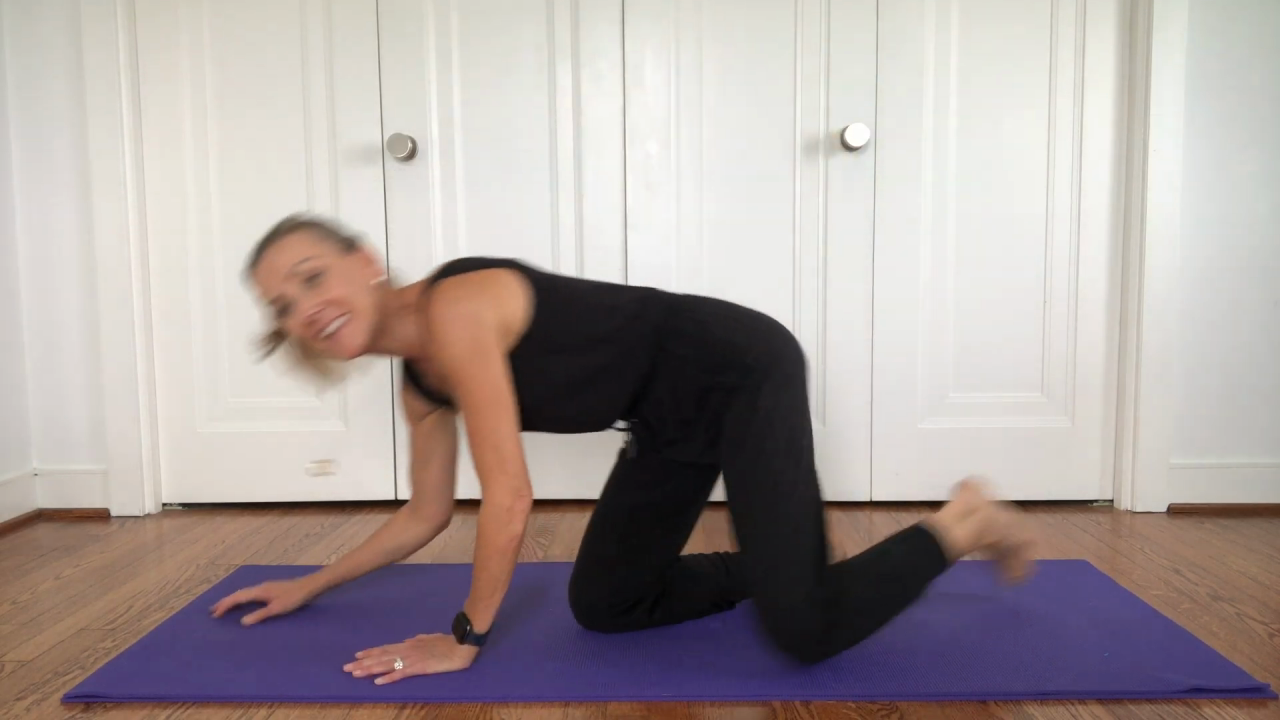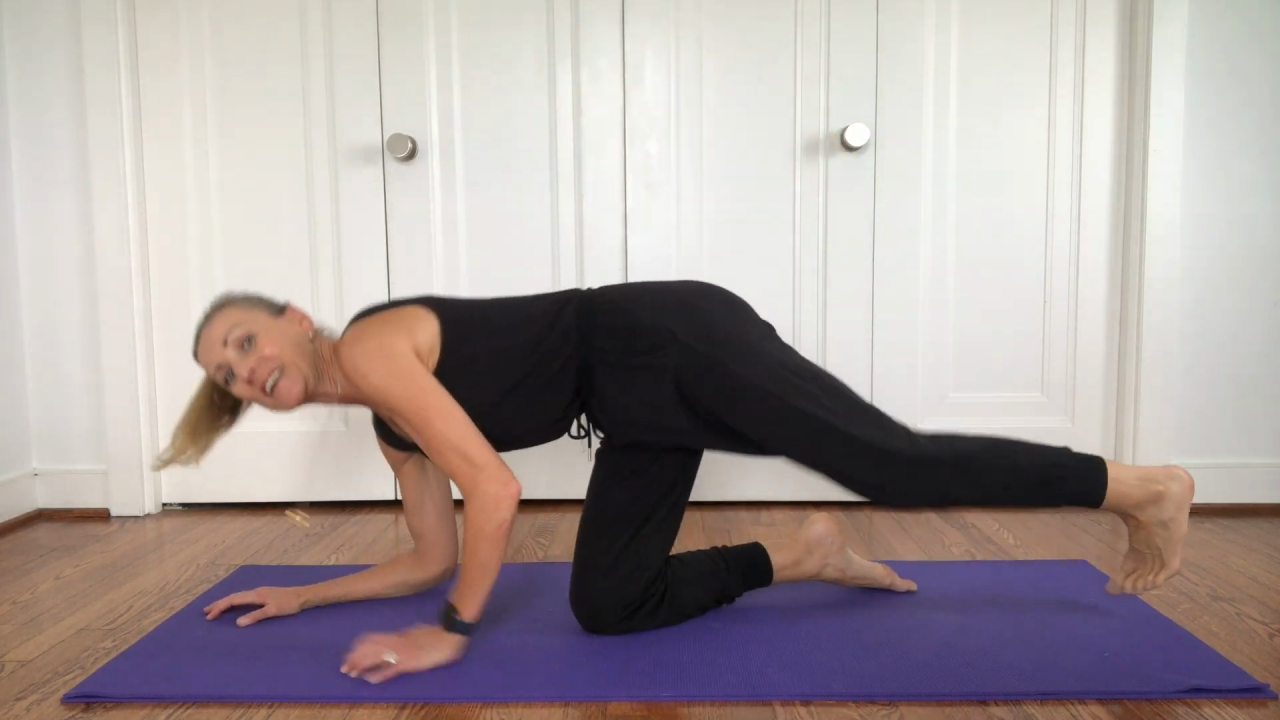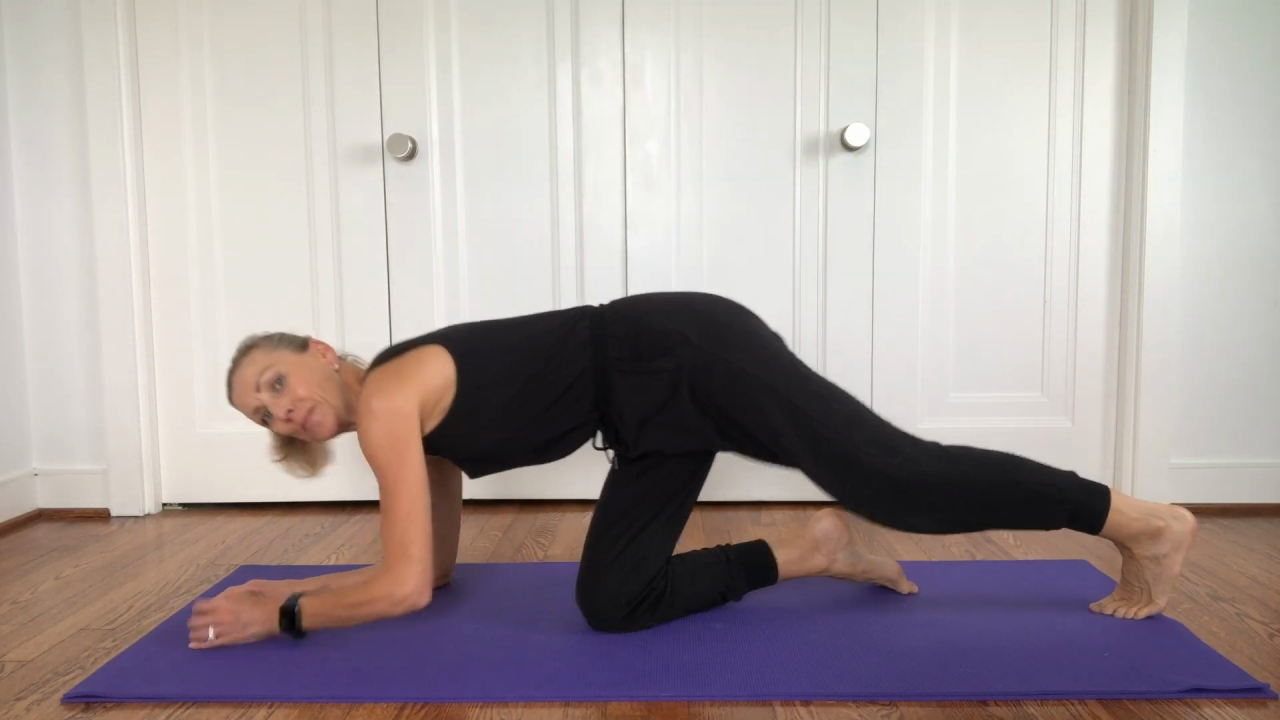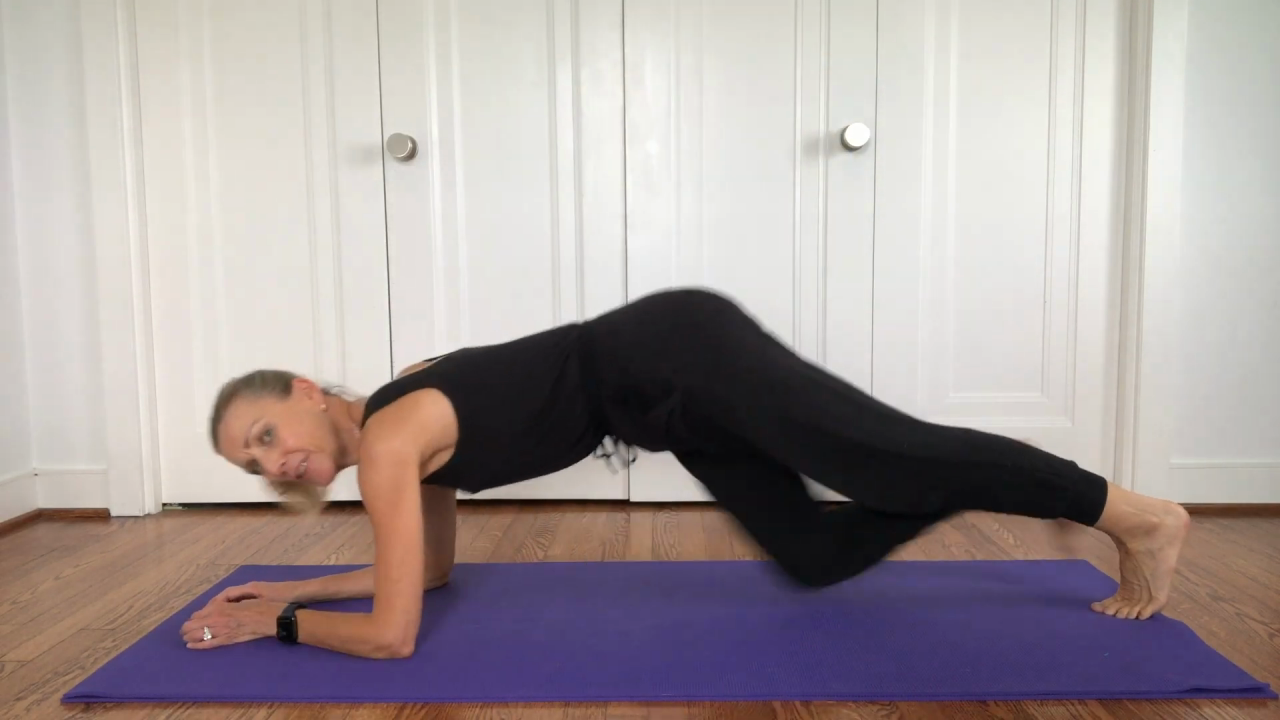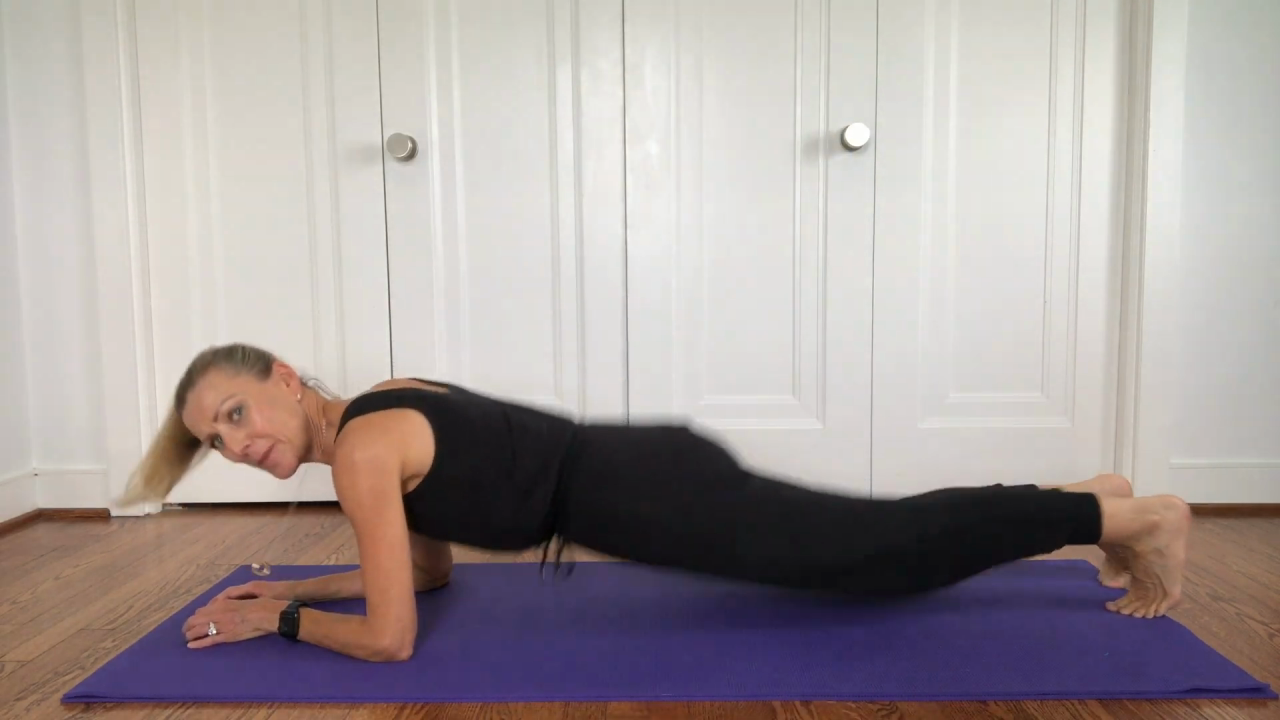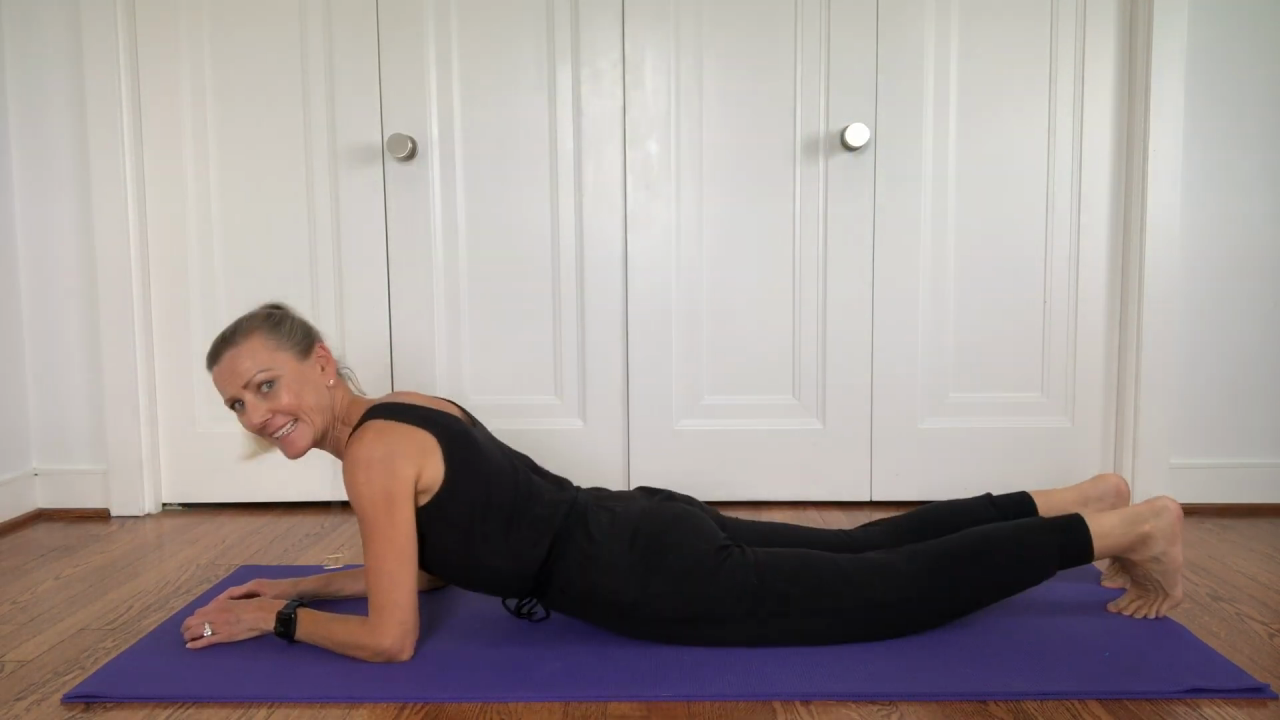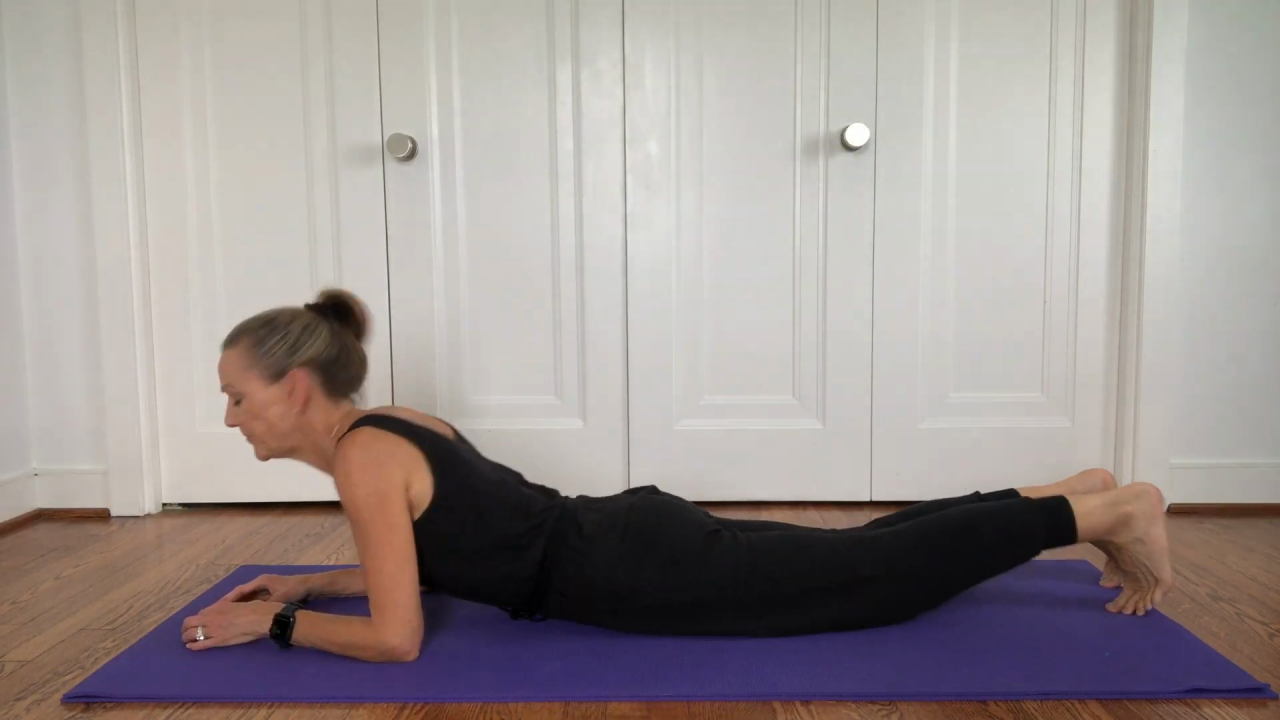
dt=0.3s
person 1, frame 1
left shoulder: (452, 310)
right shoulder: (421, 376)
left elbow: (507, 504)
right elbow: (424, 516)
left wrist: (465, 638)
right wrist: (310, 586)
left hip: (740, 379)
right hip: (667, 414)
left knee: (803, 630)
right knee: (601, 604)
left ankle: (958, 527)
right ankle: (787, 563)
person 1, frame 2
left shoulder: (372, 352)
right shoulder: (393, 422)
left elbow: (498, 493)
right elbow: (434, 555)
left wrist: (453, 631)
right wrist: (303, 595)
left hip: (672, 342)
right hip: (642, 403)
left knee: (894, 464)
right knee: (607, 607)
left ankle: (1138, 487)
right ankle: (798, 555)
person 1, frame 3
left shoulder: (387, 394)
right shoulder: (419, 426)
left elbow: (408, 586)
right elbow: (426, 566)
left wrist: (280, 616)
right wrist: (293, 584)
left hip: (685, 353)
right hip: (660, 410)
left knee: (899, 479)
right knee: (612, 605)
left ankle: (1142, 520)
right ankle: (806, 552)
person 1, frame 4
left shoulder: (384, 439)
right shoulder: (405, 424)
left elbow: (393, 630)
right elbow: (431, 567)
left wrist: (276, 621)
right wrist: (297, 586)
left hip: (683, 359)
right hip: (671, 366)
left knee: (906, 458)
right knee: (816, 559)
left ankle: (1140, 516)
right ankle: (1035, 485)
person 1, frame 5
left shoulder: (359, 447)
right shoulder: (380, 415)
left elbow: (391, 636)
right elbow: (425, 567)
left wrist: (279, 620)
right wrist: (288, 586)
left hip: (646, 501)
right hip: (644, 475)
left knee: (893, 553)
right knee: (873, 534)
left ankle: (1129, 516)
right ankle: (1089, 501)
person 1, frame 6
left shoulder: (373, 450)
right shoulder: (404, 412)
left elbow: (390, 639)
right elbow: (432, 562)
left wrist: (277, 621)
right wrist: (303, 584)
left hip: (644, 582)
right hip: (648, 534)
left knee: (898, 592)
right knee: (866, 551)
left ankle: (1127, 528)
right ankle: (1074, 500)
person 1, frame 7
left shoulder: (361, 457)
right shoulder: (387, 424)
left elbow: (397, 637)
right elbow: (427, 559)
left wrist: (274, 626)
right wrist: (301, 583)
left hip: (634, 578)
right hip: (638, 536)
left knee: (884, 574)
right knee: (859, 551)
left ankle: (1104, 512)
right ankle: (1065, 495)
